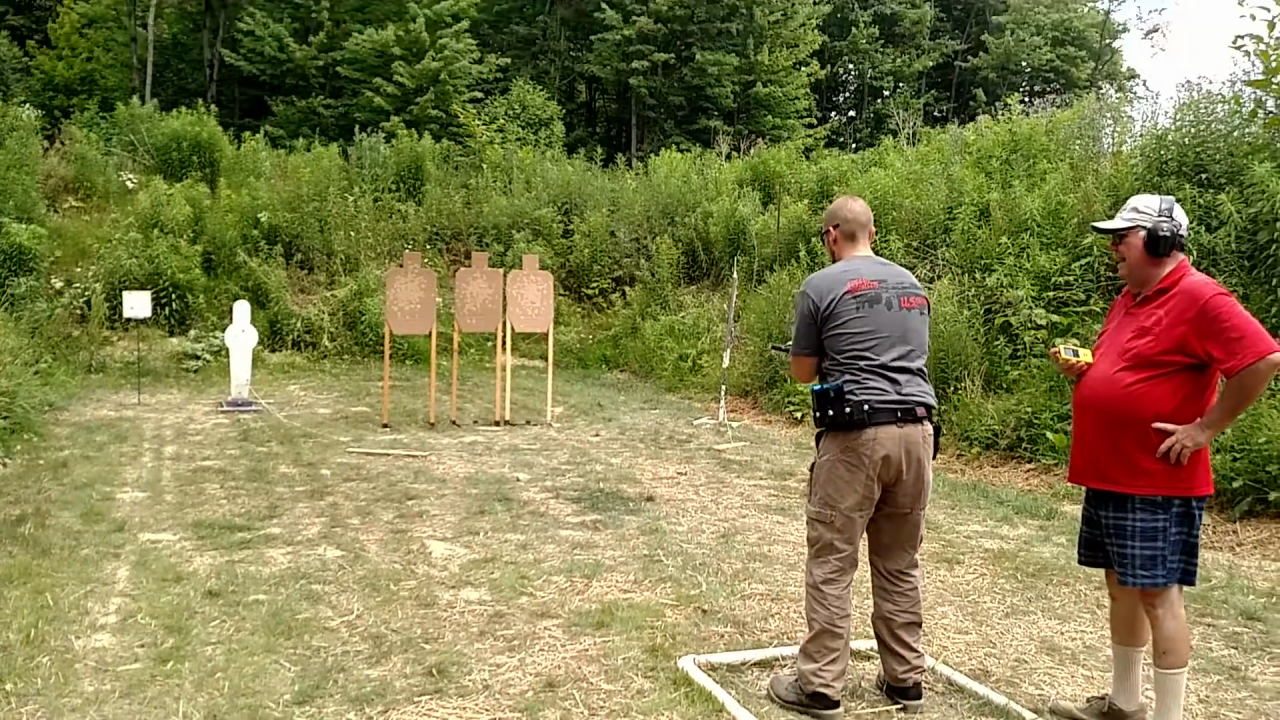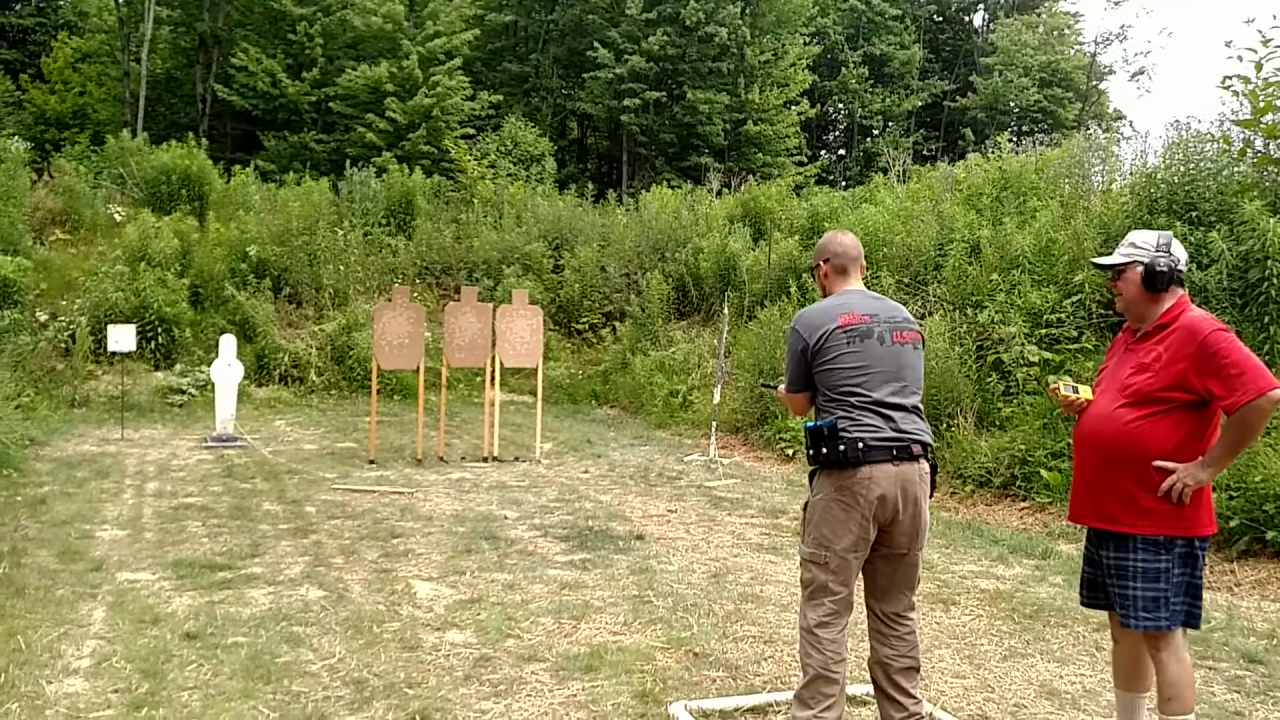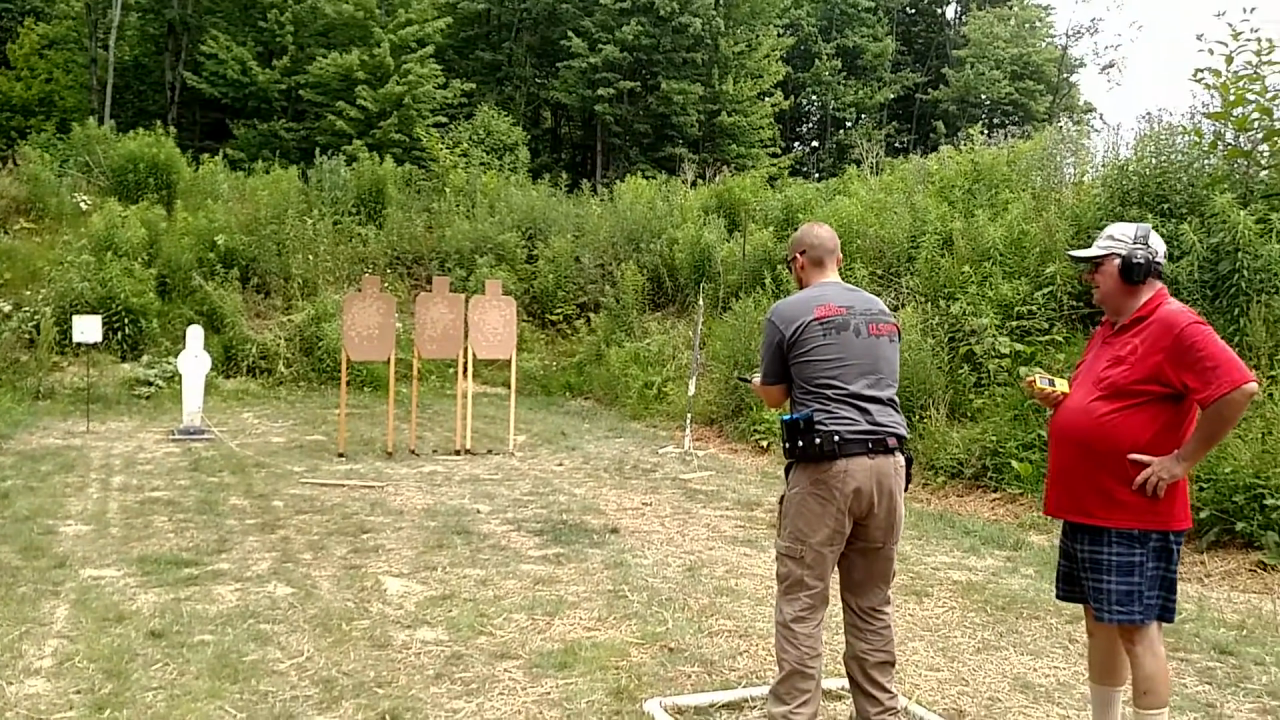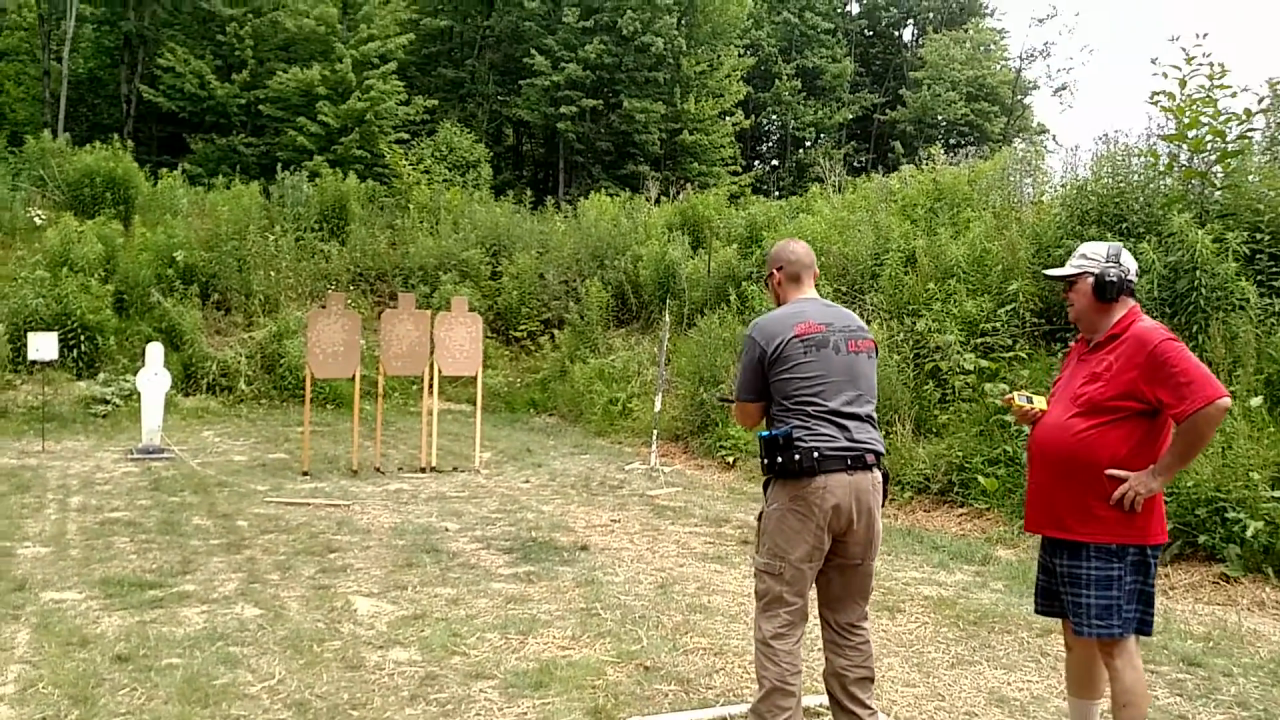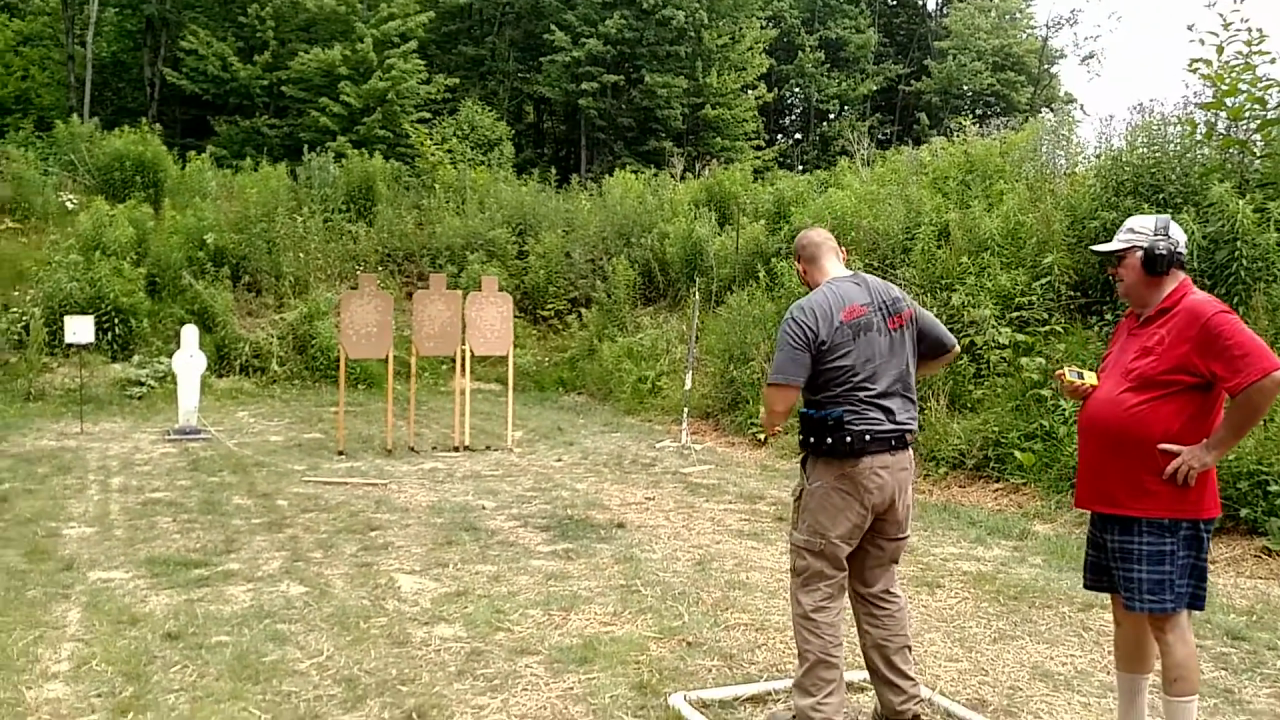
dt=0.4s
person 1, frame 1
left shoulder: (1198, 297)
right shoulder: (1128, 299)
left wrist: (1205, 429)
right wrist: (1082, 371)
left hip: (1156, 483)
right hip: (1109, 476)
left knee: (1158, 596)
right knee: (1121, 588)
person 1, frame 2
left shoulder: (1199, 333)
right shoulder: (1129, 336)
left wrist: (1207, 466)
right wrist: (1083, 407)
left hip: (1159, 523)
right hip: (1110, 516)
left knee: (1162, 637)
right knee: (1123, 629)
person 1, frame 3
left shoulder: (1175, 326)
right shoulder: (1109, 329)
left elbow: (1239, 388)
left wrist: (1182, 460)
right wrist: (1060, 399)
left hip: (1135, 516)
right hip: (1086, 508)
left knee: (1137, 630)
right knee: (1099, 623)
person 1, frame 4
left shoulder: (1149, 343)
right shoulder: (1084, 346)
left elbow: (1213, 403)
left wrist: (1159, 475)
right wrist: (1036, 416)
left hip: (1112, 530)
right hip: (1065, 524)
left knee: (1115, 644)
right knee: (1077, 638)
person 1, frame 5
left shoulder: (1202, 315)
right shoulder: (1133, 320)
left wrist: (1211, 449)
right wrist: (1087, 391)
left hip: (1164, 506)
right hip: (1113, 499)
left knee: (1165, 618)
right knee: (1126, 611)
person 2, frame 1
left shoulder: (820, 286)
right shoulder: (912, 284)
left elbow: (803, 371)
left wrist: (808, 355)
left hip: (858, 436)
right hip: (916, 432)
left knee: (832, 566)
right knee: (899, 565)
person 2, frame 2
left shoulder: (811, 321)
right shoulder: (905, 318)
left elbow: (798, 405)
left wrist: (786, 391)
left hip: (852, 475)
right hip: (912, 470)
left knee: (826, 607)
right knee: (896, 607)
person 2, frame 3
left shoulder: (787, 312)
right shoulder: (881, 310)
left elbow: (774, 398)
left wrist: (760, 384)
left hip: (827, 468)
right hip: (888, 464)
left knee: (801, 601)
right knee: (872, 602)
person 2, frame 4
left shoulder: (766, 330)
right shoulder: (858, 327)
left elbow: (748, 418)
left wrist: (749, 407)
left hip: (804, 486)
right hip: (865, 481)
left knee: (780, 619)
right knee: (850, 618)
person 2, frame 5
left shoulder: (807, 314)
right shoulder: (896, 296)
left elbow: (779, 406)
right elbow: (948, 350)
left wrist: (769, 421)
left hip: (840, 469)
right hip: (897, 461)
left knee: (818, 594)
right knee: (879, 587)
